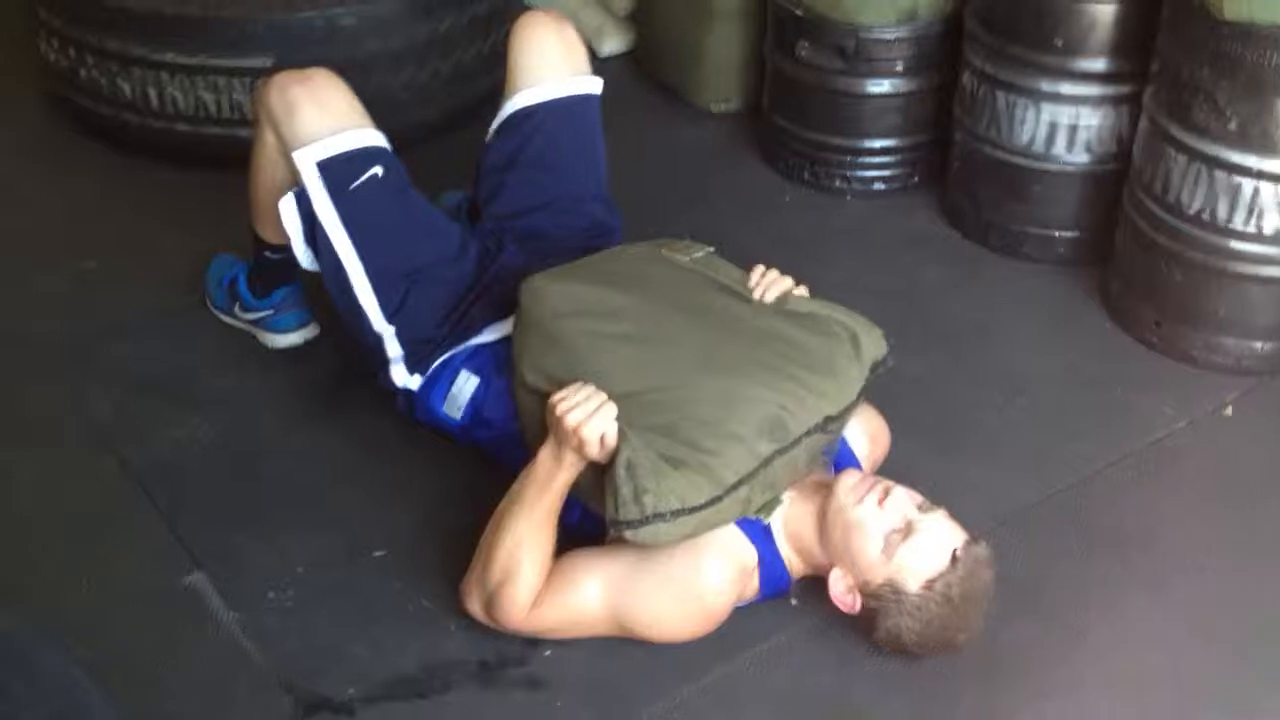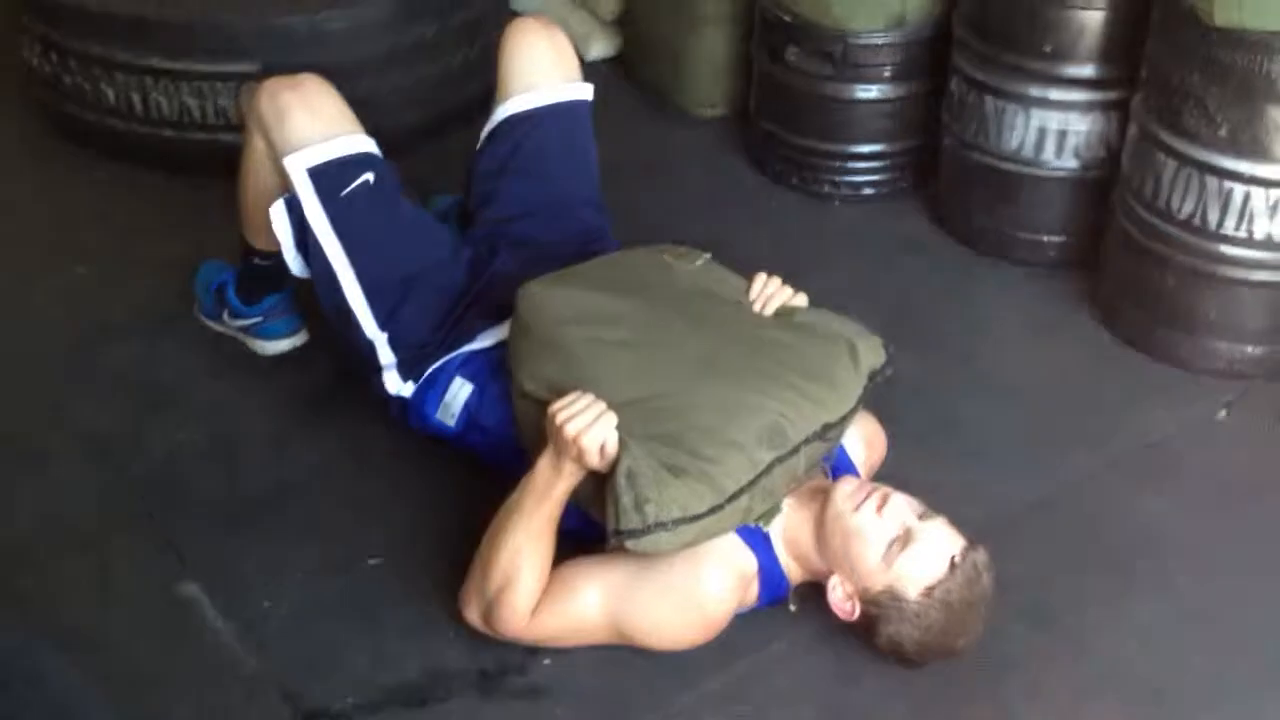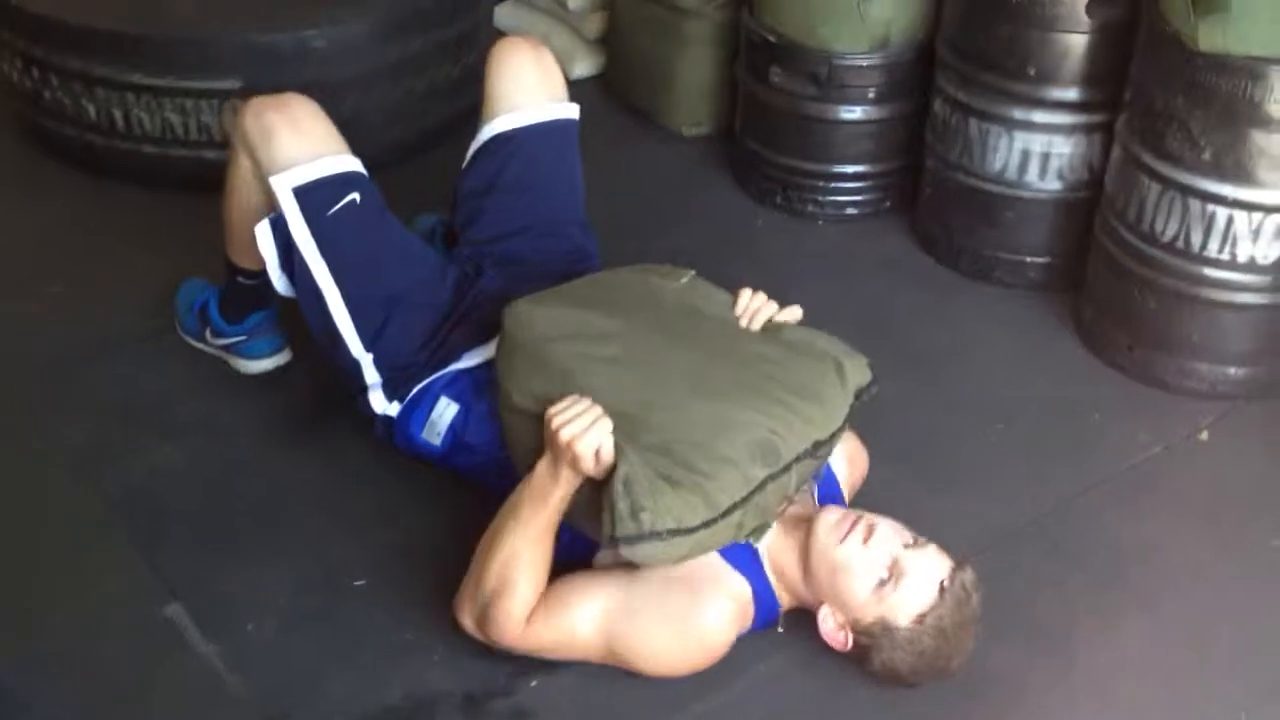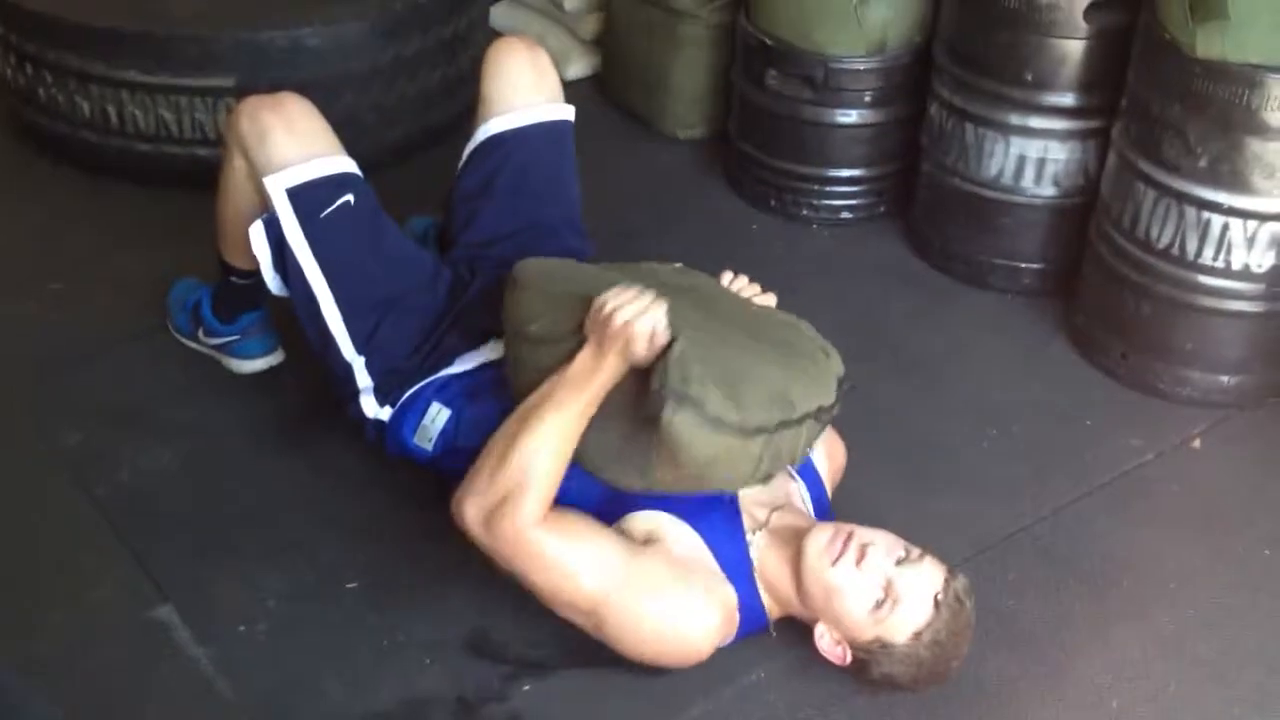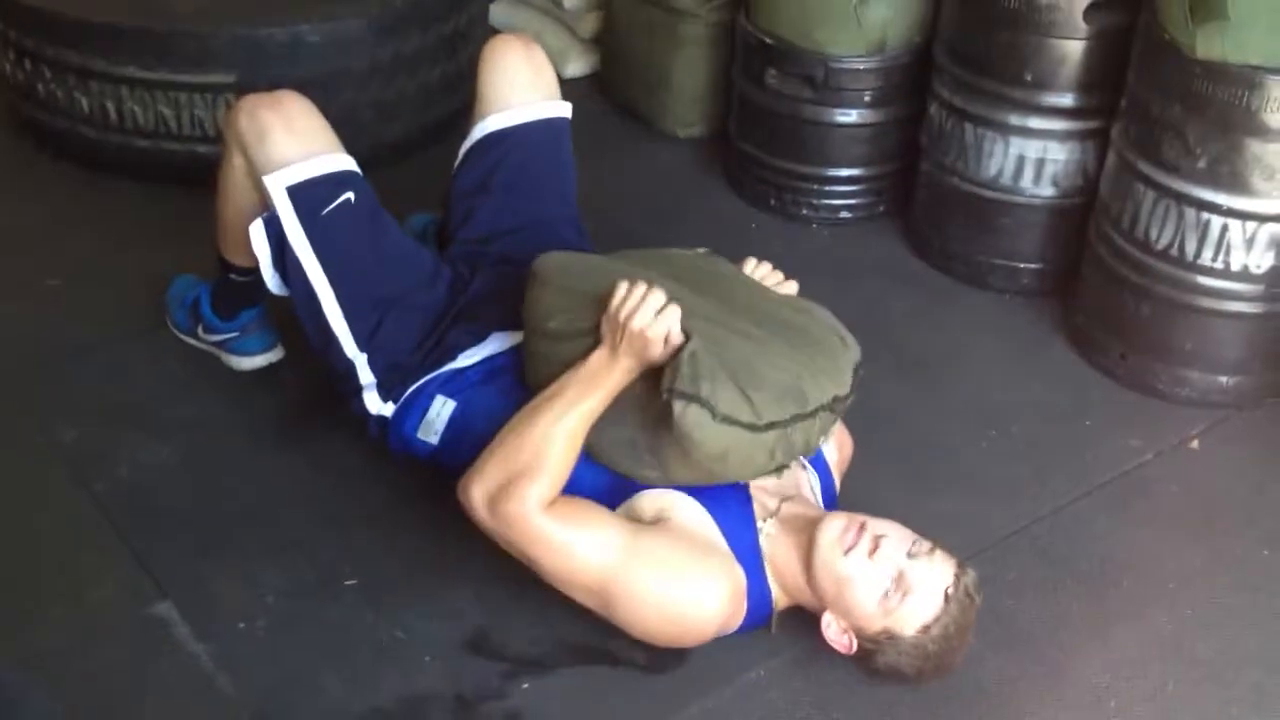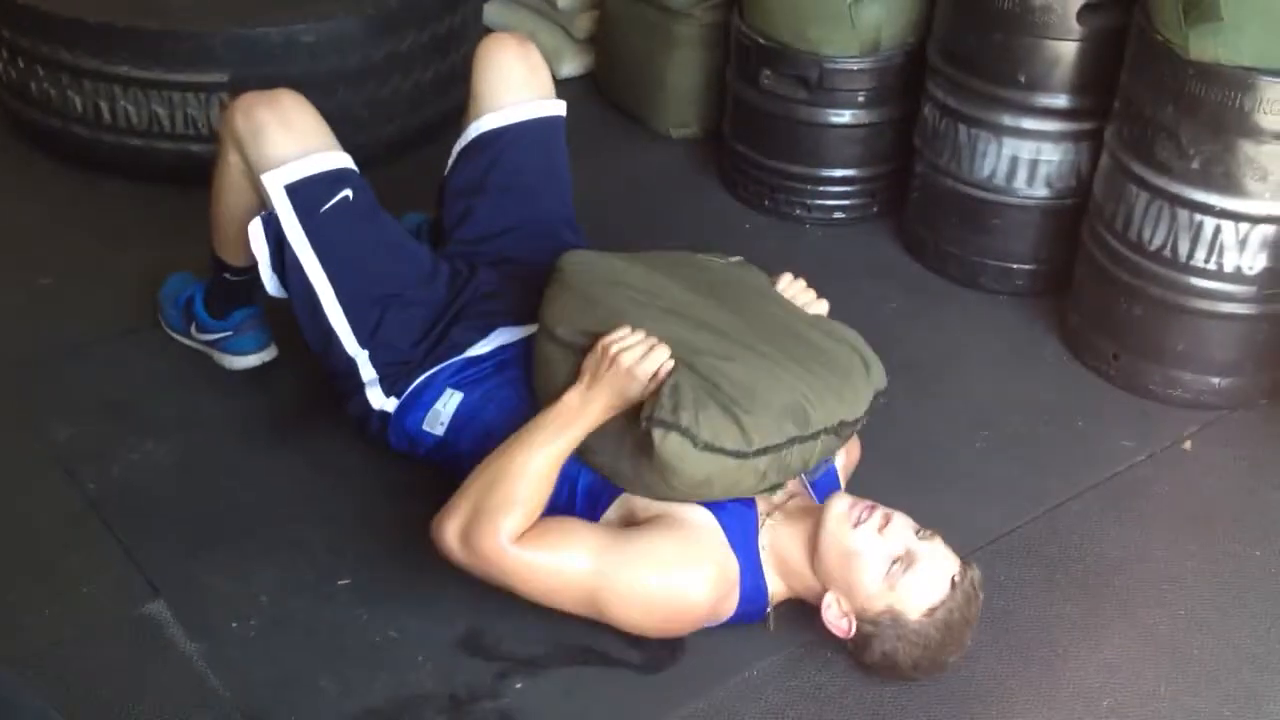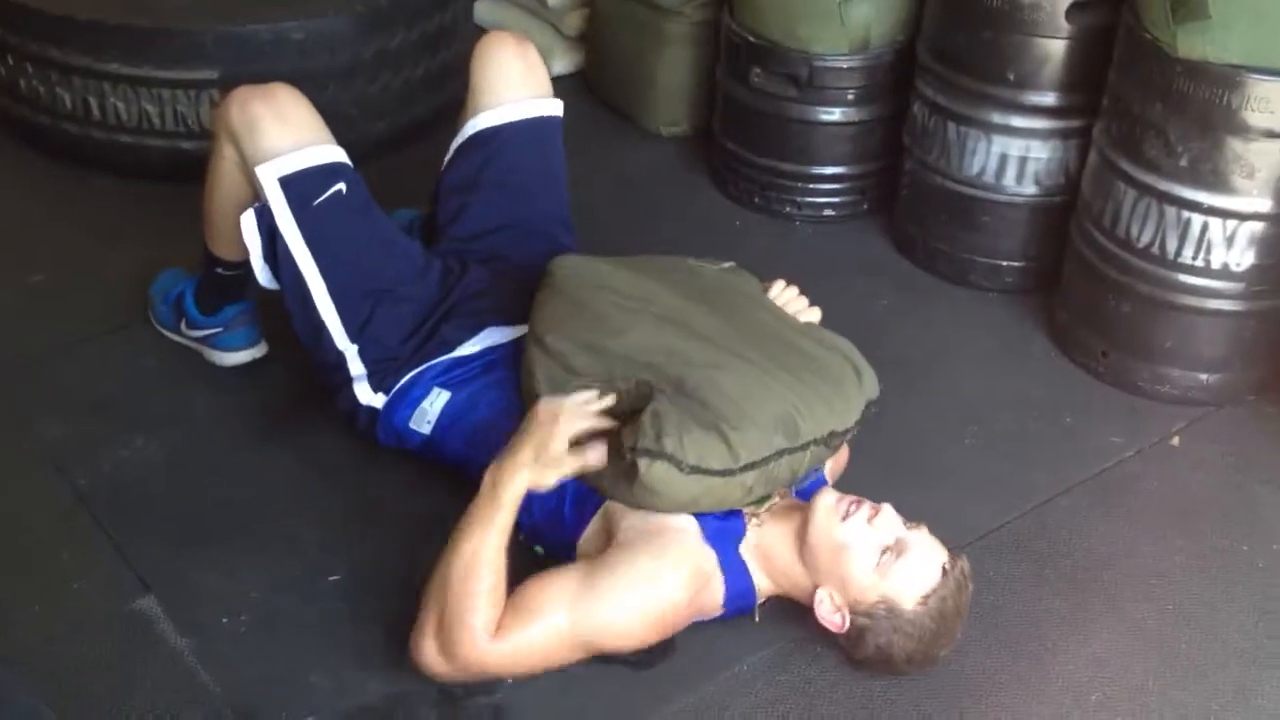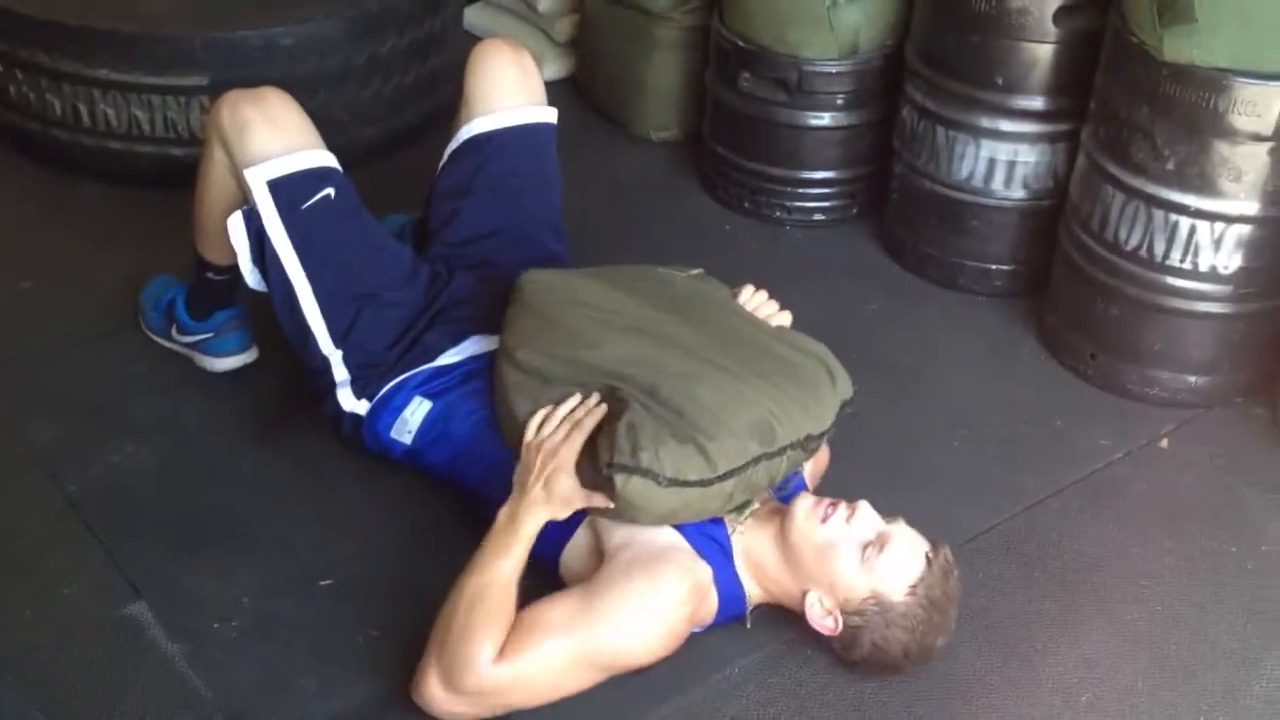
dt=0.2s
person 1, frame 1
left shoulder: (708, 579)
right shoulder: (857, 442)
left elbow: (494, 600)
left wrist: (562, 454)
left hip: (453, 342)
left knee: (297, 95)
right knee: (541, 33)
left ankle: (266, 292)
right ankle: (480, 218)
person 1, frame 2
left shoulder: (705, 589)
right shoulder: (853, 446)
left elbow: (492, 609)
left wrist: (561, 461)
right wrist: (780, 326)
left hip: (449, 351)
left knee: (287, 100)
right knee: (533, 38)
left ankle: (258, 299)
right ankle: (475, 229)
person 1, frame 3
left shoulder: (701, 617)
right shoulder: (834, 466)
left elbow: (485, 613)
left wrist: (557, 469)
right wrist: (766, 341)
left hip: (433, 370)
left knee: (275, 119)
right knee: (518, 56)
left ankle: (240, 317)
right ankle: (460, 246)
person 1, frame 4
left shoulder: (687, 613)
right shoulder: (816, 467)
left elbow: (489, 512)
left wrist: (597, 361)
left hip: (425, 373)
left knee: (269, 119)
right knee: (516, 57)
left ankle: (232, 315)
right ankle: (456, 254)
person 1, frame 5
left shoulder: (697, 593)
right shoulder: (820, 458)
left elbow: (494, 498)
left wrist: (615, 360)
left hip: (425, 369)
left knee: (268, 117)
right knee: (510, 54)
left ankle: (231, 313)
right ankle: (450, 246)
person 1, frame 6
left shoulder: (691, 579)
right shoulder: (826, 455)
left elbow: (468, 533)
left wrist: (590, 398)
left hip: (422, 369)
right hip: (536, 304)
left knee: (264, 116)
right knee: (506, 51)
left ankle: (225, 315)
right ankle: (446, 250)
person 1, frame 7
left shoulder: (673, 582)
right shoulder: (813, 461)
left elbow: (446, 647)
left wrist: (513, 474)
left hip: (415, 367)
right hip: (528, 303)
left knee: (259, 110)
right knee: (504, 51)
left ankle: (214, 309)
right ankle: (436, 237)
person 1, frame 8
left shoulder: (668, 595)
right shoulder: (793, 468)
left wrist: (524, 506)
left hip: (400, 369)
right hip: (518, 306)
left knee: (249, 114)
right knee: (500, 59)
left ankle: (206, 317)
right ankle: (431, 247)
